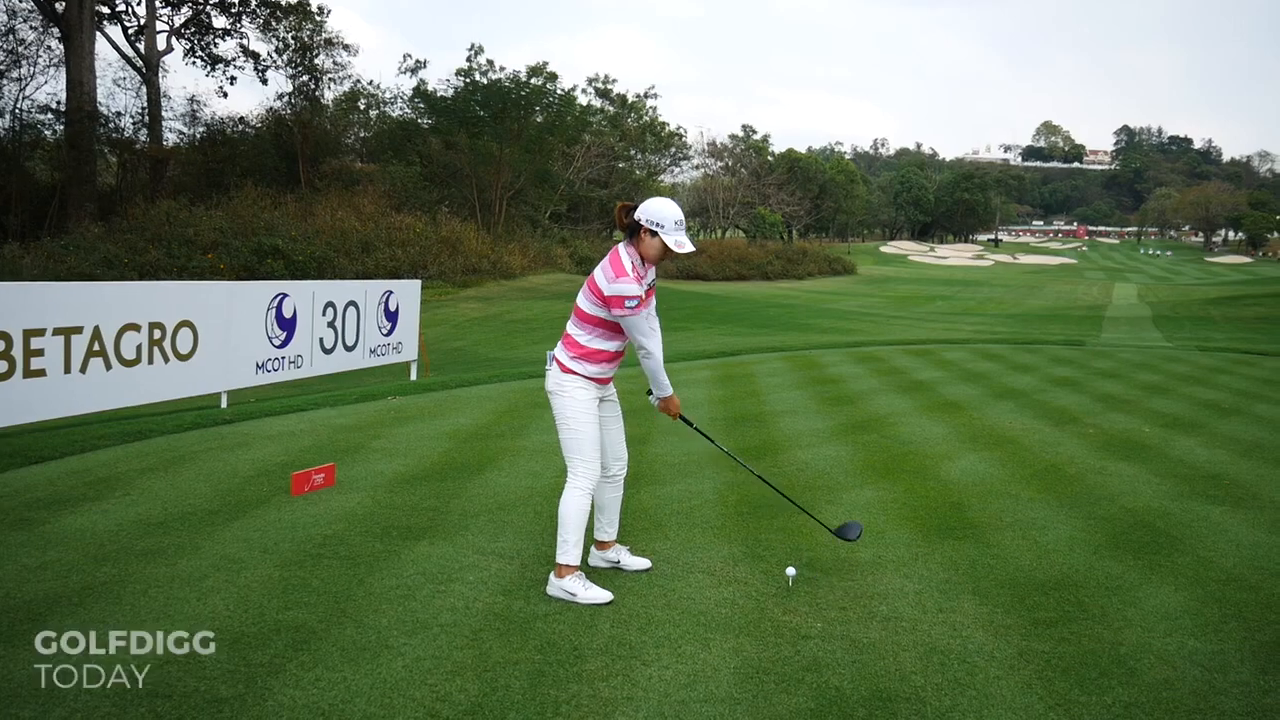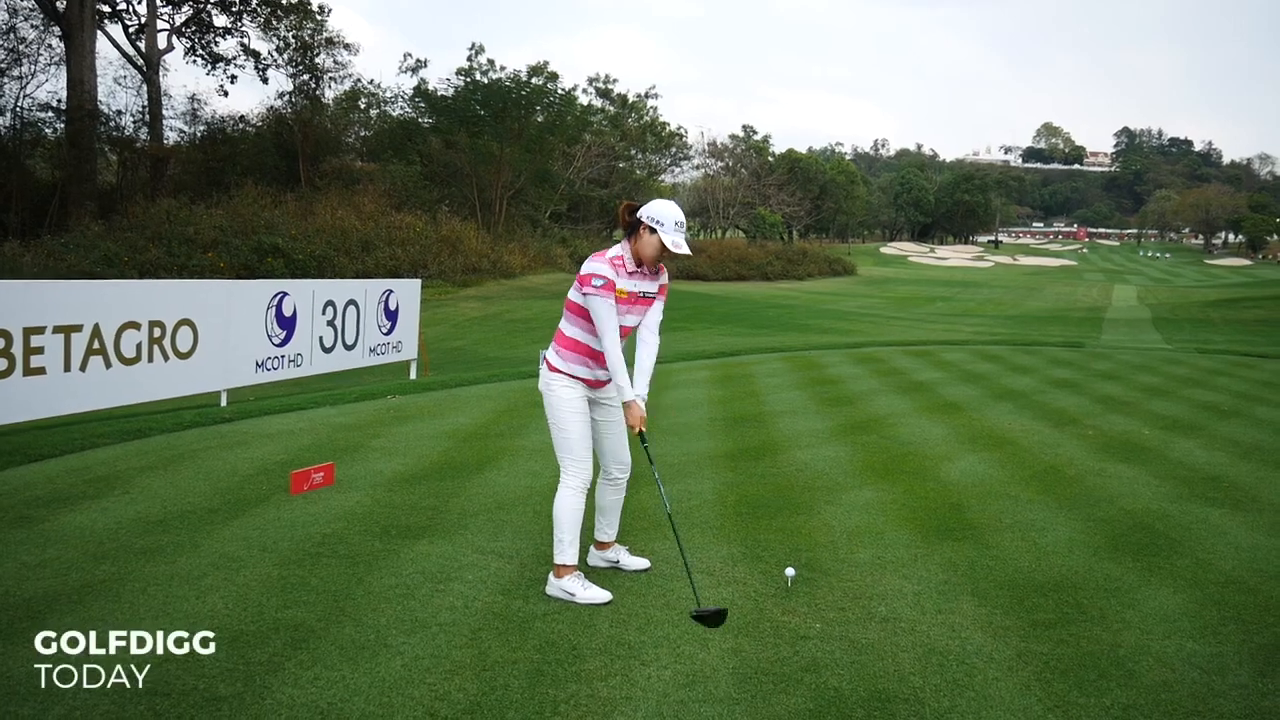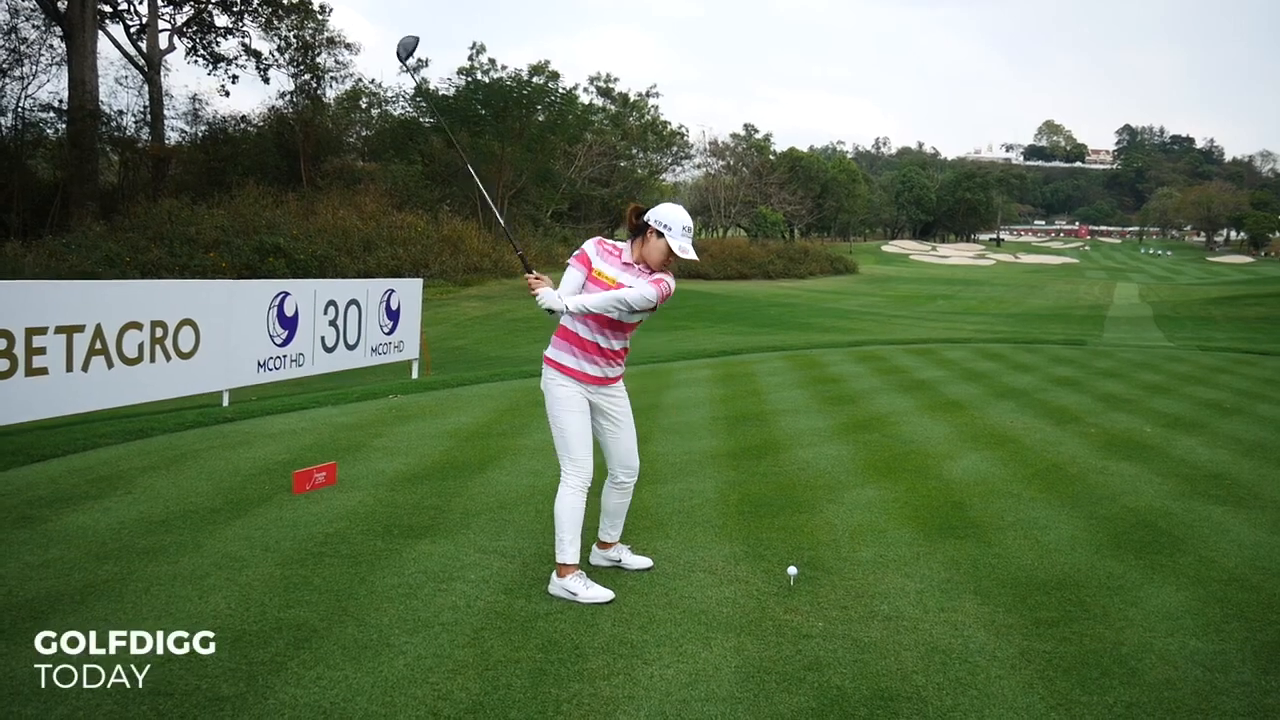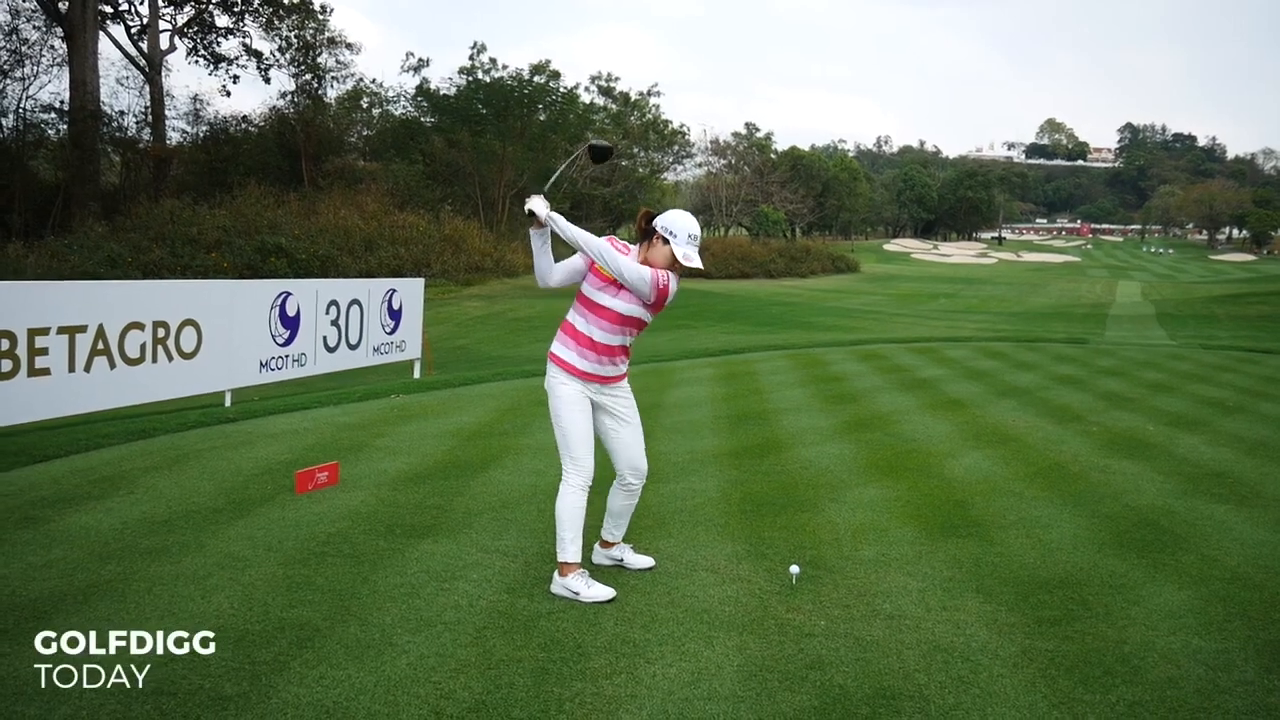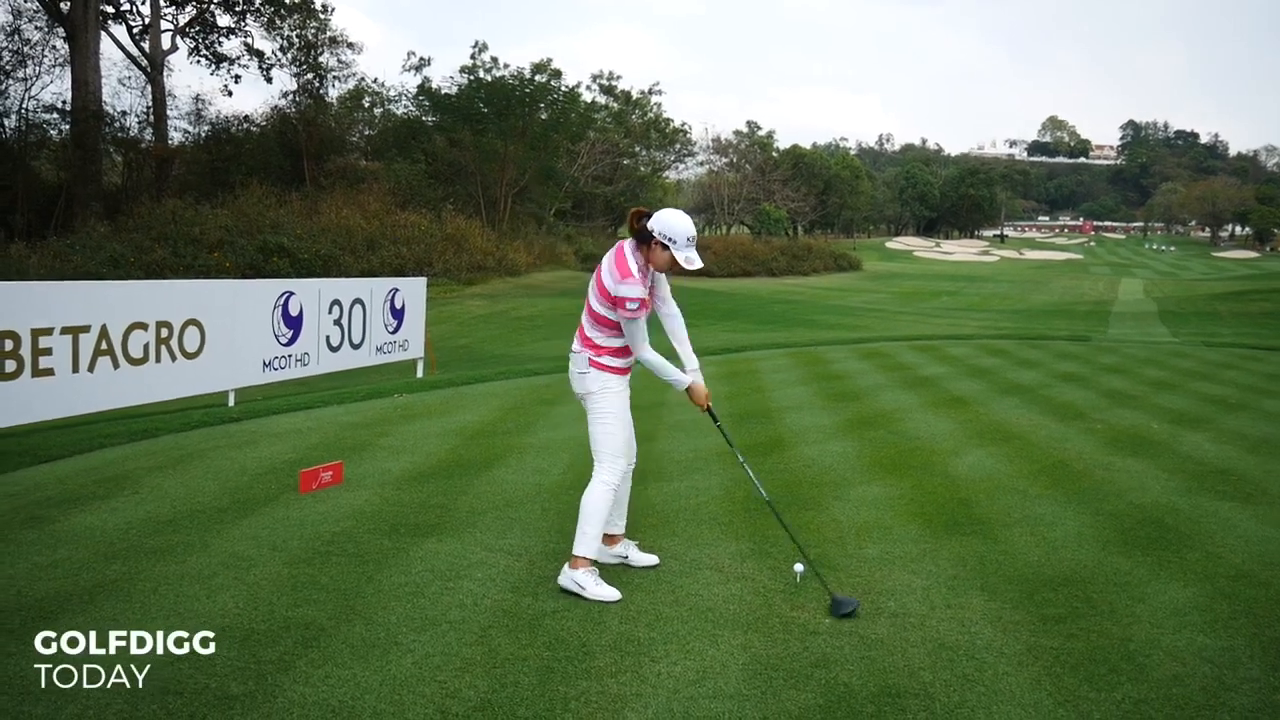
dt=0.3s
person 1, frame 1
left shoulder: (643, 264)
right shoulder: (620, 280)
left elbow: (651, 325)
right elbow: (644, 344)
left wrist: (659, 386)
right wrist: (665, 393)
left hip: (600, 380)
right hip: (573, 380)
left knee: (615, 465)
right knee: (585, 475)
left ankle: (604, 547)
right ankle: (564, 574)
person 1, frame 2
left shoulder: (657, 276)
right shoulder: (601, 267)
left elbow: (648, 337)
right elbow: (609, 340)
left wrist: (640, 395)
right wrist: (628, 399)
left hip: (600, 383)
right hip: (565, 379)
left knee: (618, 468)
right knee: (577, 475)
left ankle: (604, 547)
right ankle: (563, 574)
person 1, frame 3
left shoulder: (662, 283)
right shoulder: (596, 250)
left elbow: (619, 300)
right elbow: (560, 296)
left wrist: (563, 301)
right wrist: (548, 293)
left hip: (609, 384)
right hip: (565, 377)
left knee: (626, 471)
right knee: (578, 474)
left ankle: (607, 546)
right ankle: (565, 574)
person 1, frame 4
left shoulder: (665, 284)
right shoulder: (608, 247)
left elbow: (611, 263)
right elbow: (548, 279)
left wrist: (552, 216)
right wrist: (539, 229)
left hip: (612, 384)
right hip: (568, 376)
left knee: (634, 471)
right knee: (579, 474)
left ankle: (609, 545)
right ankle: (567, 573)
person 1, frame 5
left shoulder: (632, 246)
right shoulder: (630, 288)
left elbow: (670, 313)
right elbow: (640, 351)
left wrist: (693, 367)
right wrist: (684, 382)
left hip: (594, 368)
right hip: (603, 376)
left knee: (624, 458)
right knee: (609, 472)
left ankle: (612, 542)
right ankle: (579, 568)
